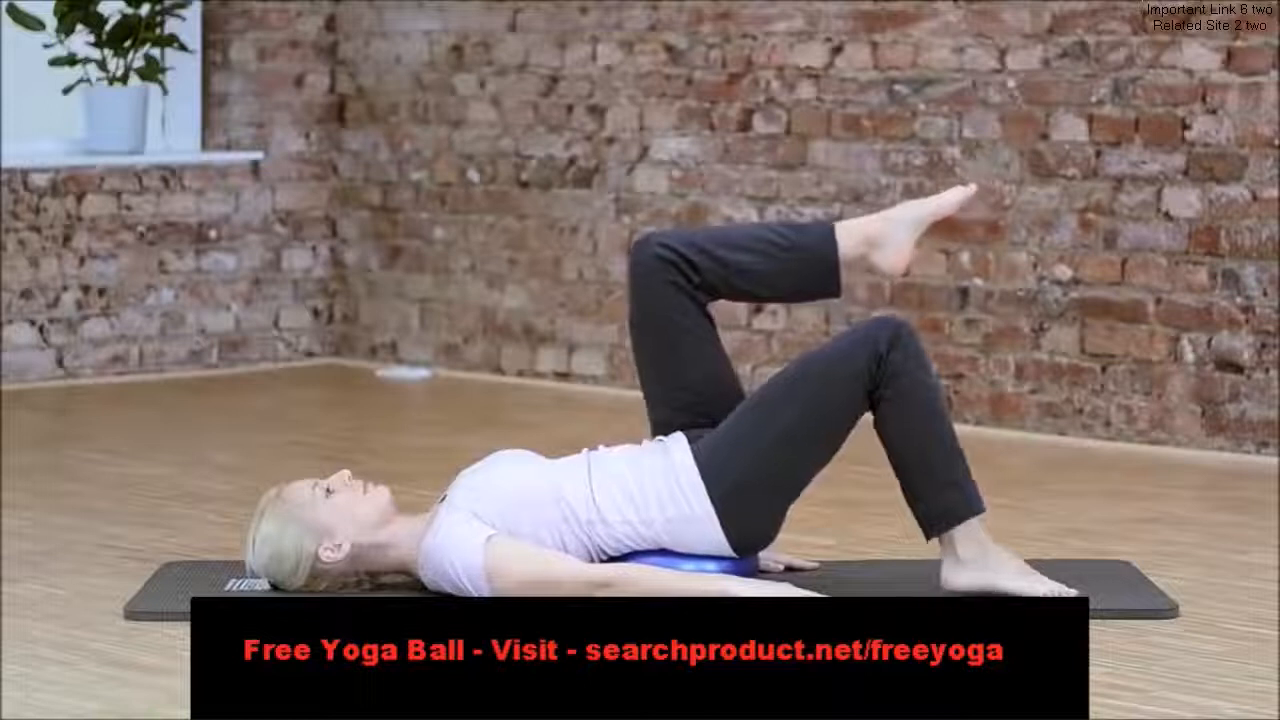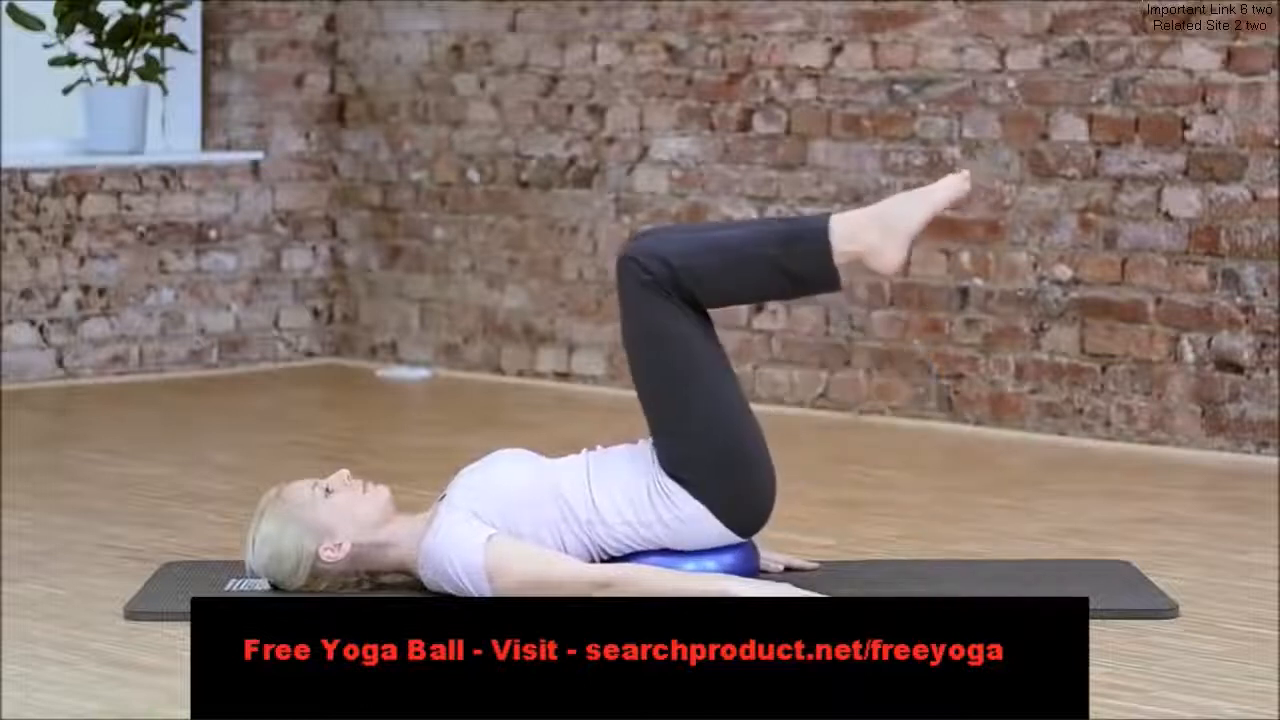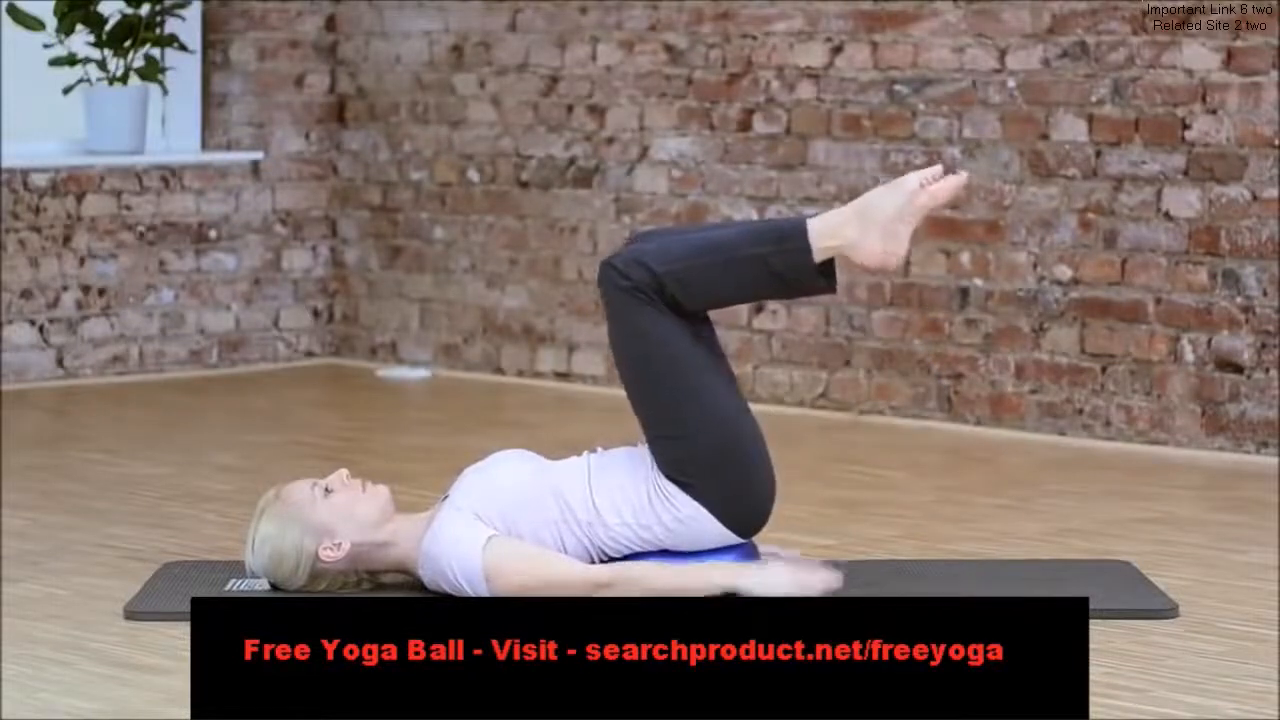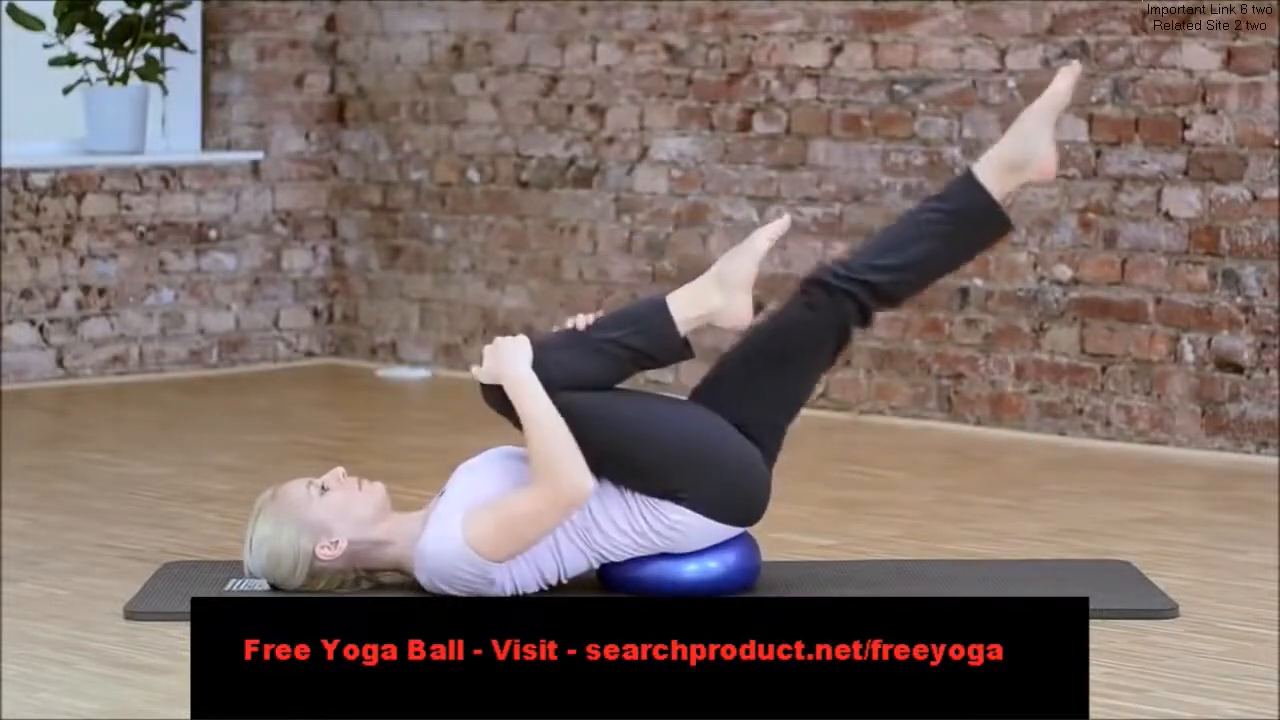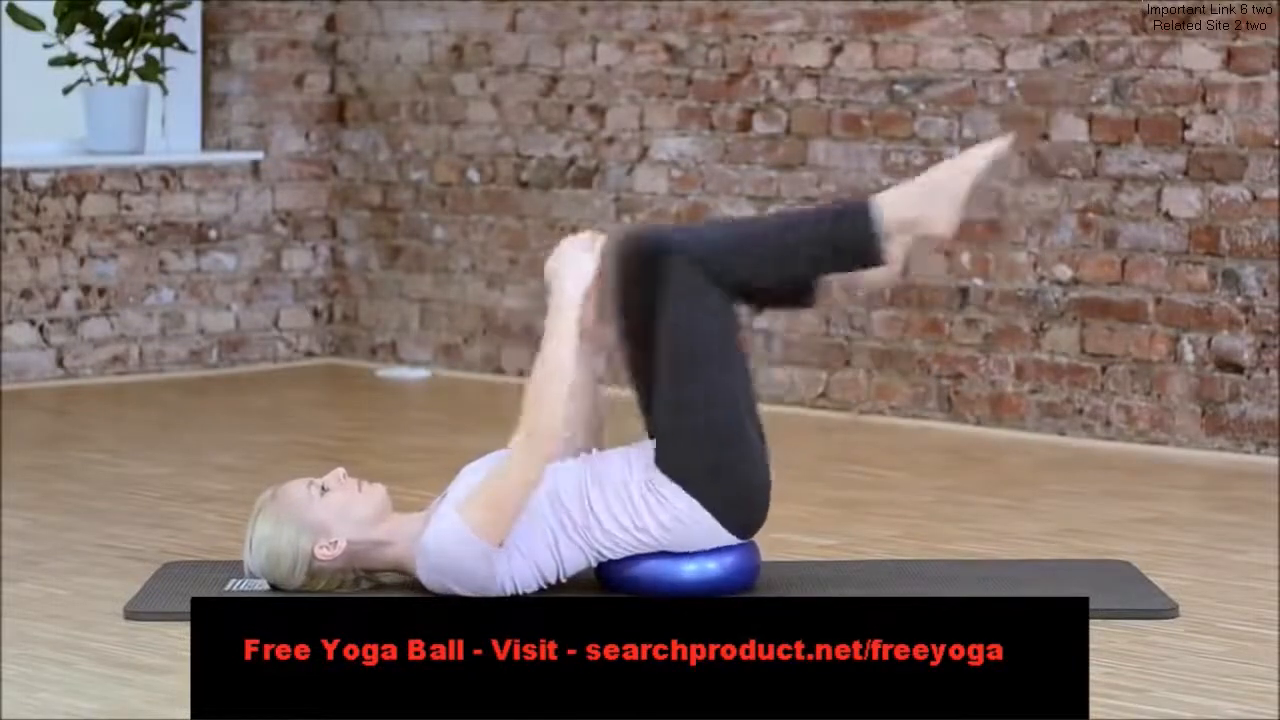
dt=1s
person 1, frame 1
left shoulder: (448, 517)
right shoulder: (448, 554)
right elbow: (600, 583)
right wrist: (749, 592)
left hip: (686, 461)
right hip: (715, 491)
left knee: (660, 258)
right knee: (883, 344)
left ankle: (863, 239)
right ankle: (967, 550)
person 1, frame 2
left shoulder: (448, 518)
right shoulder: (446, 552)
right elbow: (597, 582)
right wrist: (749, 591)
left hip: (686, 488)
right hip: (710, 492)
left knee: (652, 261)
right knee: (649, 268)
left ankle: (856, 234)
right ankle: (855, 240)
person 1, frame 3
left shoulder: (448, 520)
right shoulder: (447, 555)
right elbow: (599, 581)
right wrist: (742, 576)
left hip: (689, 493)
right hip: (709, 494)
left knee: (649, 260)
right knee: (632, 276)
left ankle: (842, 240)
right ankle: (840, 231)
person 1, frame 4
left shoulder: (444, 521)
right shoulder: (448, 555)
right elbow: (571, 489)
left wrist: (554, 366)
right wrist: (519, 376)
left hip: (706, 472)
right hip: (714, 489)
right knee: (515, 379)
left ankle: (1002, 170)
right ankle: (700, 303)
person 1, frame 5
left shoulder: (442, 524)
right shoulder: (449, 553)
left elbow: (570, 451)
right elbow: (542, 439)
left wrist: (588, 333)
right wrist: (567, 298)
left hip: (684, 487)
right hip: (706, 499)
left knee: (652, 260)
right knee: (678, 258)
left ankle: (873, 231)
right ankle: (885, 220)
